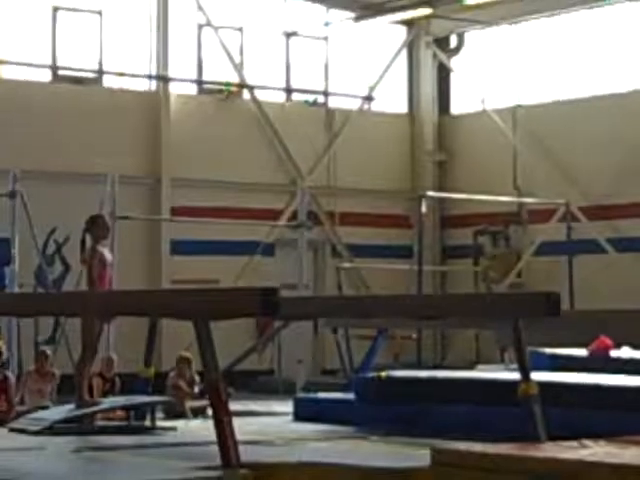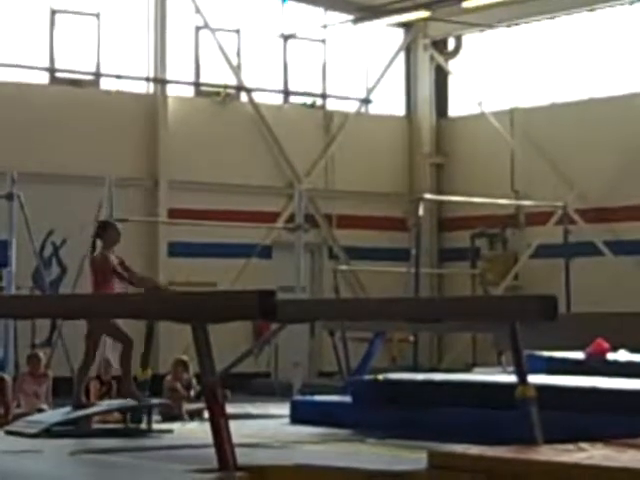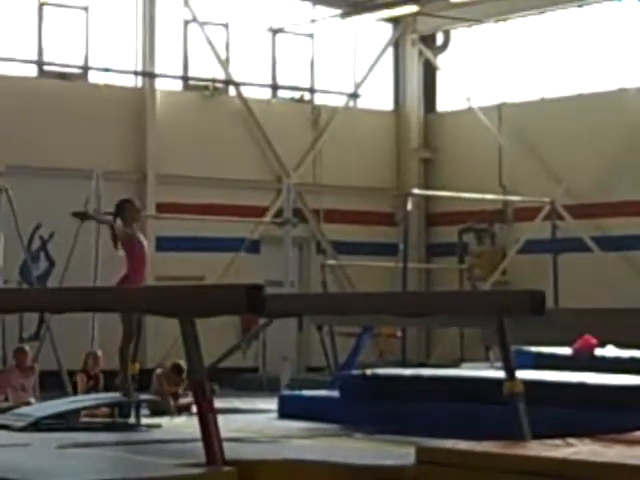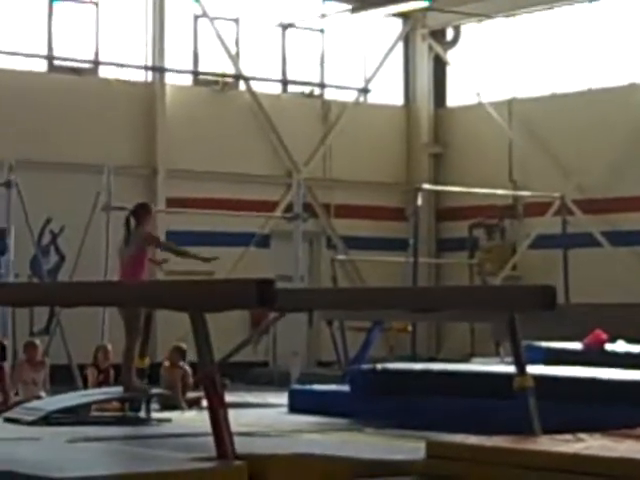
dt=1s
person 1, frame 1
left shoulder: (105, 251)
right shoulder: (94, 251)
right elbow: (93, 282)
left knee: (92, 351)
right knee: (88, 351)
left ankle: (84, 395)
right ankle: (81, 396)
person 1, frame 2
left shoulder: (113, 257)
right shoulder: (102, 258)
left elbow: (133, 274)
right elbow: (124, 278)
left wrist: (155, 285)
right wrist: (151, 286)
left knee: (90, 356)
right knee: (127, 342)
left ankle: (77, 398)
right ankle: (128, 387)
person 1, frame 3
left shoulder: (135, 232)
right shoulder: (125, 233)
right elbow: (113, 224)
right wrist: (93, 217)
left hip: (136, 287)
right hip: (128, 287)
left knee: (134, 333)
right knee: (129, 334)
left ankle: (126, 378)
right ankle: (125, 380)
person 1, frame 4
left shoulder: (129, 236)
right shoulder: (145, 235)
right elbow: (173, 249)
left wrist: (155, 261)
right wrist: (201, 258)
left knee: (132, 335)
right knee: (133, 336)
left ankle: (129, 377)
right ankle: (129, 380)
